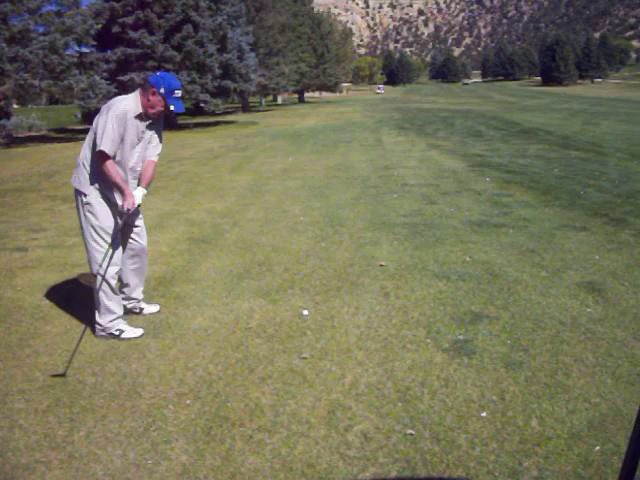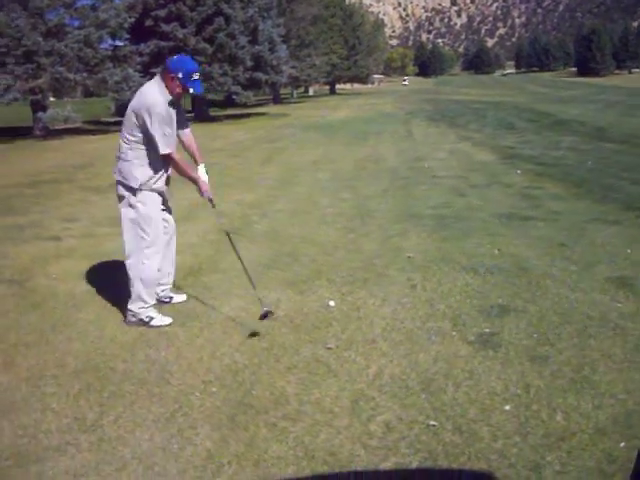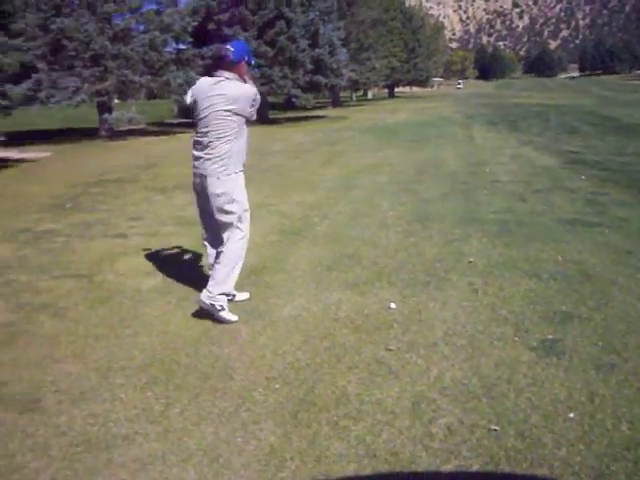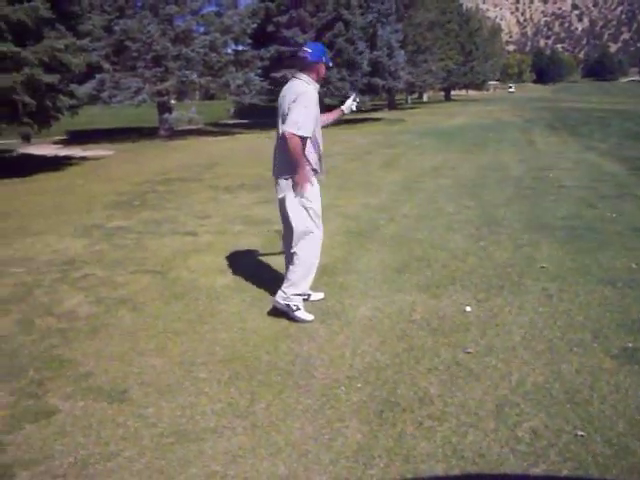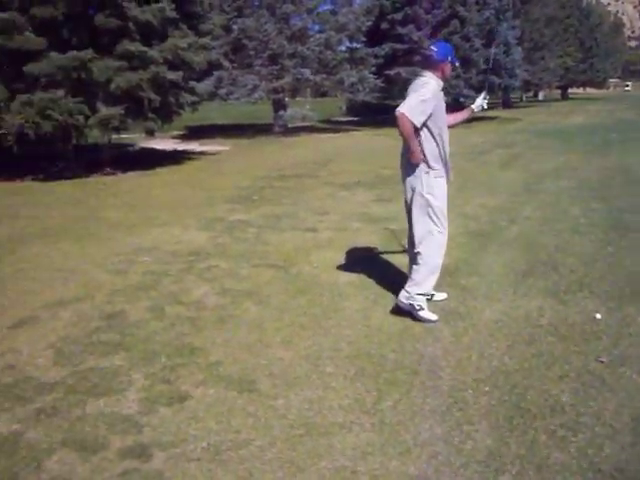
dt=0.7s
person 1, frame 1
left shoulder: (156, 121)
right shoulder: (120, 109)
left elbow: (151, 160)
right elbow: (103, 158)
left wrist: (140, 191)
right wrist: (126, 193)
left hip: (126, 195)
right hip: (96, 193)
left knee: (136, 246)
right knee: (107, 256)
left ankle: (130, 299)
right ankle: (108, 322)
person 1, frame 2
left shoulder: (166, 96)
right shoulder: (155, 104)
left elbow: (180, 134)
right elbow: (170, 155)
left wrist: (200, 165)
right wrist: (197, 181)
left hip: (152, 179)
right hip: (138, 181)
left knee: (164, 233)
right knee: (149, 243)
left ankle: (159, 290)
right ankle: (140, 309)
person 1, frame 3
left shoulder: (201, 85)
right shoulder: (246, 91)
left wrist: (220, 69)
right wrist: (242, 79)
left hip: (201, 171)
right hip: (225, 173)
left knee: (214, 233)
right knee: (236, 232)
left ankle: (221, 288)
right ankle: (214, 295)
person 1, frame 4
left shoulder: (293, 87)
right shoulder: (306, 92)
right elbow: (292, 134)
left wrist: (342, 110)
right wrist: (302, 169)
left hip: (287, 173)
right hip: (298, 174)
left knee: (296, 233)
right knee: (309, 234)
left ankle: (296, 288)
right ankle: (289, 296)
person 1, frame 5
left shoulder: (426, 86)
right shoulder: (429, 88)
left elbow: (442, 121)
right elbow: (402, 114)
left wrist: (473, 109)
right wrist: (414, 149)
left hip: (426, 172)
right hip: (427, 173)
left knee: (422, 232)
right knee: (433, 234)
left ankle: (420, 288)
right ankle: (413, 295)
